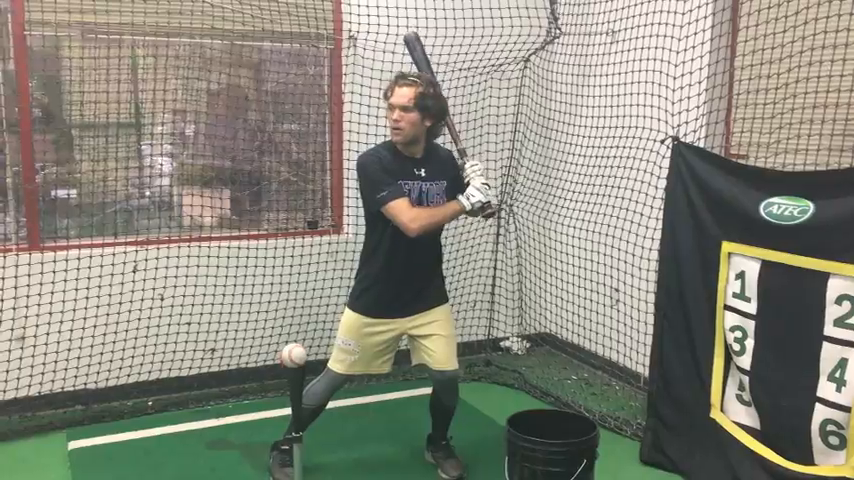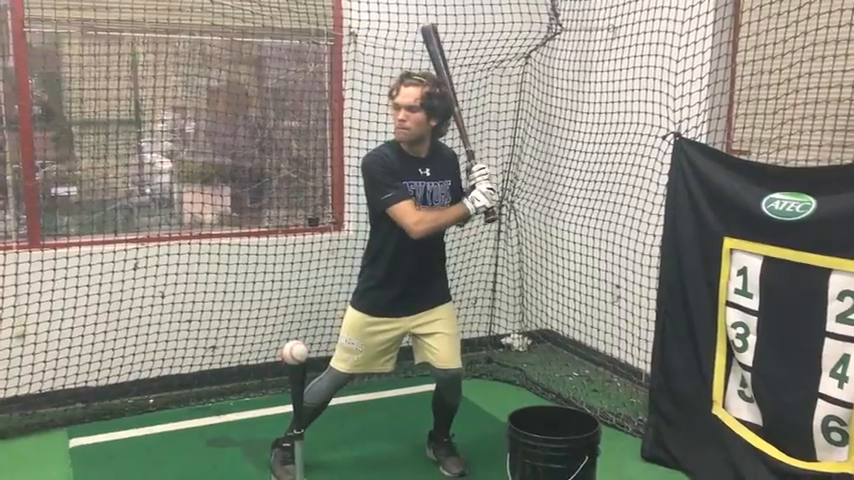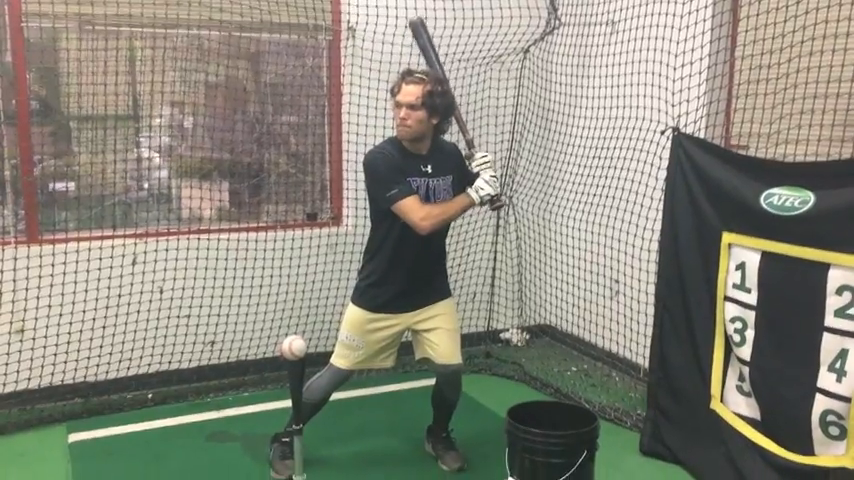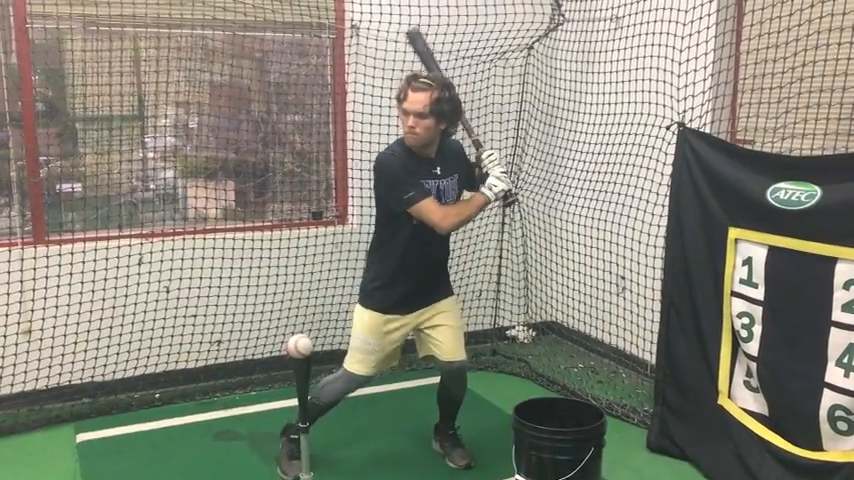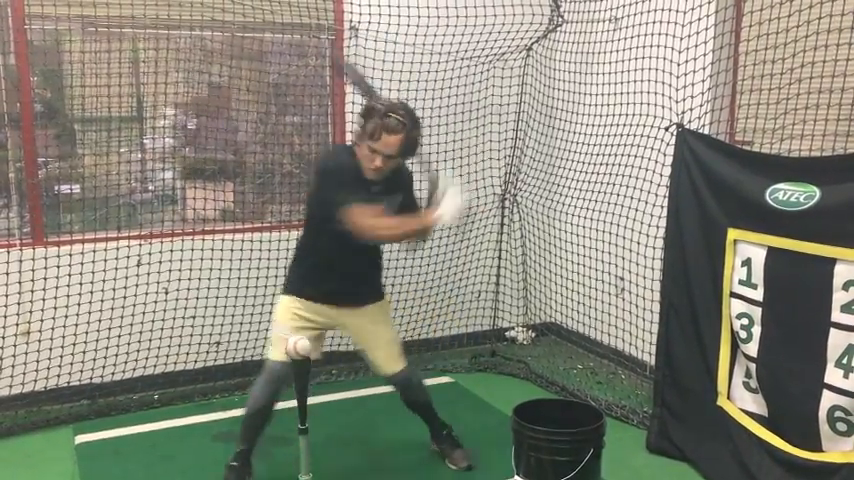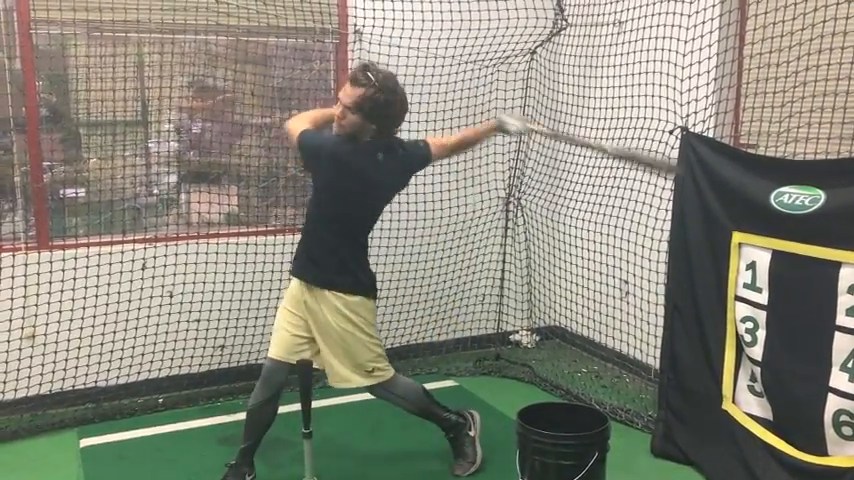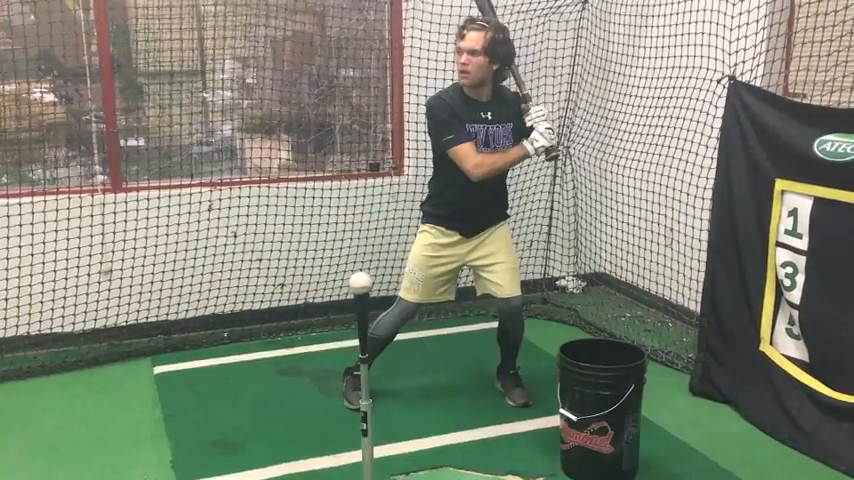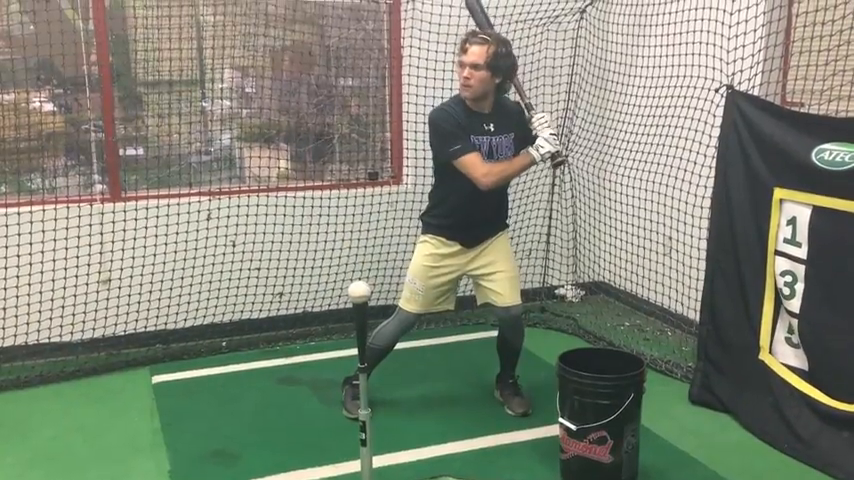
dt=0.5s
person 1, frame 1
left shoulder: (444, 161)
right shoulder: (373, 162)
left elbow: (468, 210)
right elbow: (412, 222)
left wrist: (477, 189)
right wrist: (465, 201)
left hip: (428, 297)
right hip: (375, 301)
left knee: (447, 375)
right knee: (334, 377)
left ankle: (439, 444)
right ankle: (285, 446)
person 1, frame 2
left shoulder: (446, 159)
right shoulder: (379, 162)
left elbow: (456, 218)
right elbow: (415, 224)
left wrist: (476, 193)
right wrist: (470, 203)
left hip: (432, 295)
right hip: (378, 299)
left knee: (451, 374)
right knee: (337, 376)
left ankle: (440, 441)
right ankle: (286, 443)
person 1, frame 3
left shoulder: (450, 155)
right shoulder: (381, 159)
left elbow: (472, 199)
right elbow: (422, 220)
left wrist: (484, 178)
right wrist: (474, 194)
left hip: (433, 292)
right hip: (379, 295)
left knee: (450, 369)
right knee: (337, 372)
left ankle: (439, 435)
right ankle: (285, 439)
person 1, frame 4
left shoulder: (453, 153)
right shoulder: (390, 164)
left elbow: (475, 192)
right elbow: (443, 220)
left wrist: (489, 173)
right wrist: (488, 192)
left hip: (435, 291)
right hip: (386, 296)
left knee: (455, 367)
right knee: (354, 376)
left ankle: (445, 432)
right ankle: (294, 434)
person 1, frame 5
left shoulder: (400, 181)
right shoulder: (336, 161)
left elbow: (411, 232)
right elbow: (374, 228)
left wrist: (435, 210)
right wrist: (437, 216)
left hip: (360, 296)
right hip: (304, 292)
left knee: (397, 372)
right knee: (275, 374)
left ankle: (440, 432)
person 1, frame 6
left shoulder: (334, 152)
right shoulder: (398, 154)
left elbow: (296, 125)
right elbow: (451, 144)
left wrist: (330, 113)
right wrist: (498, 125)
left hip: (341, 293)
right hip: (307, 283)
left knee: (380, 381)
right knee: (273, 374)
left ankle: (459, 425)
person 1, frame 7
left shoulder: (511, 104)
right shoulder: (442, 106)
left elbow: (529, 153)
right elbow: (475, 167)
left wrist: (541, 132)
right wrist: (528, 146)
left hip: (491, 226)
right hip: (442, 228)
left knee: (511, 304)
right knee: (404, 308)
left ankle: (508, 372)
right ankle: (356, 372)
person 1, frame 8
left shoulder: (512, 113)
right shoulder: (444, 117)
left elbow: (532, 155)
right elbow: (485, 176)
left wrist: (544, 137)
right wrist: (535, 153)
left hip: (491, 236)
right hip: (442, 238)
left knee: (511, 313)
right knee: (405, 317)
left ankle: (507, 382)
right ankle: (355, 381)
